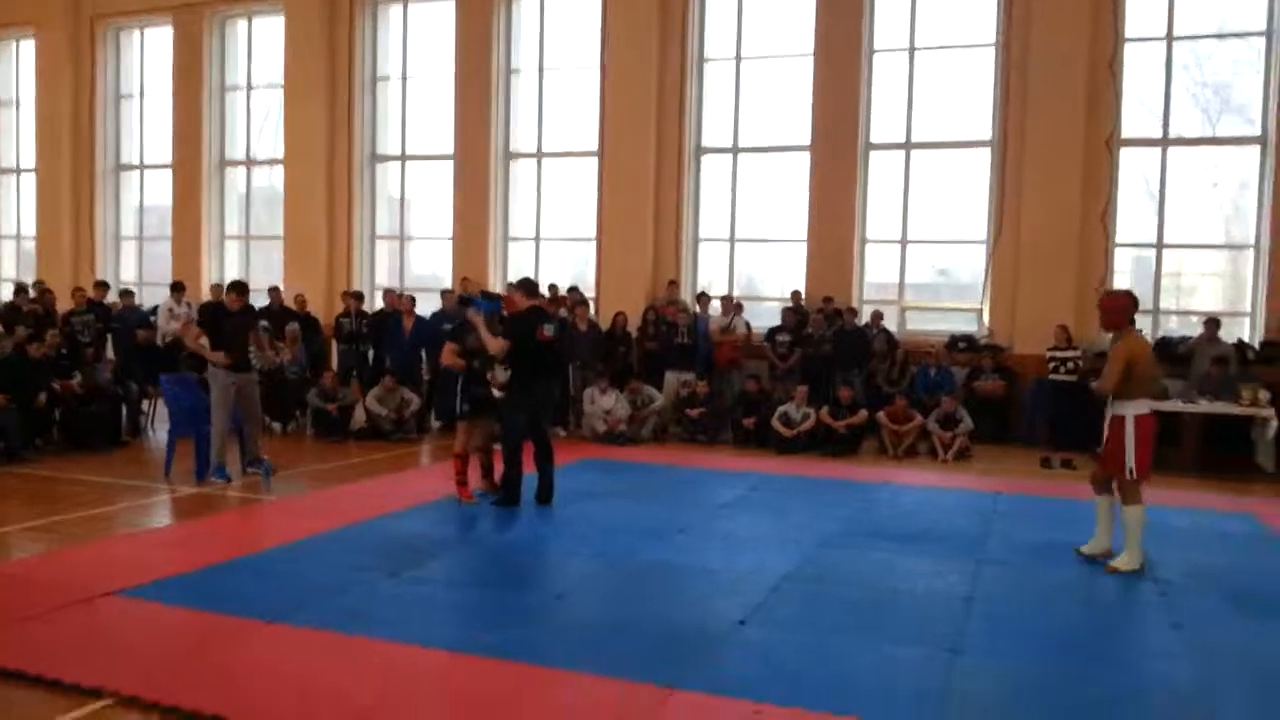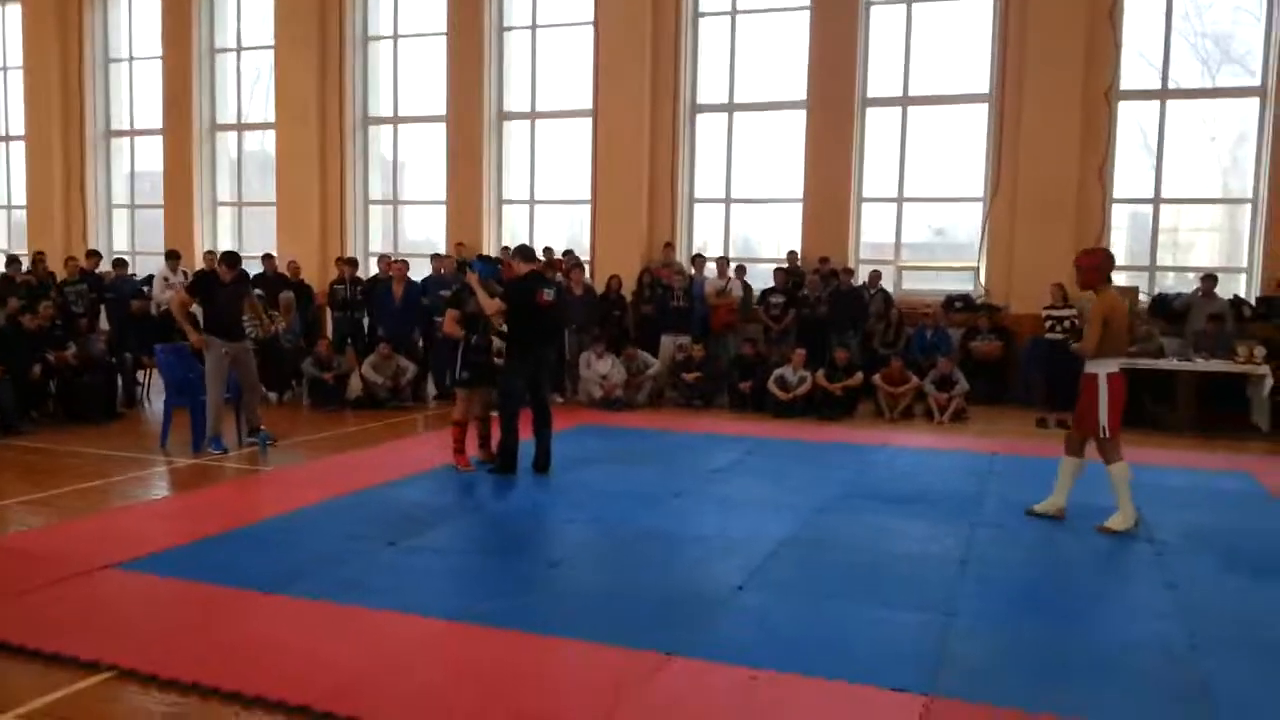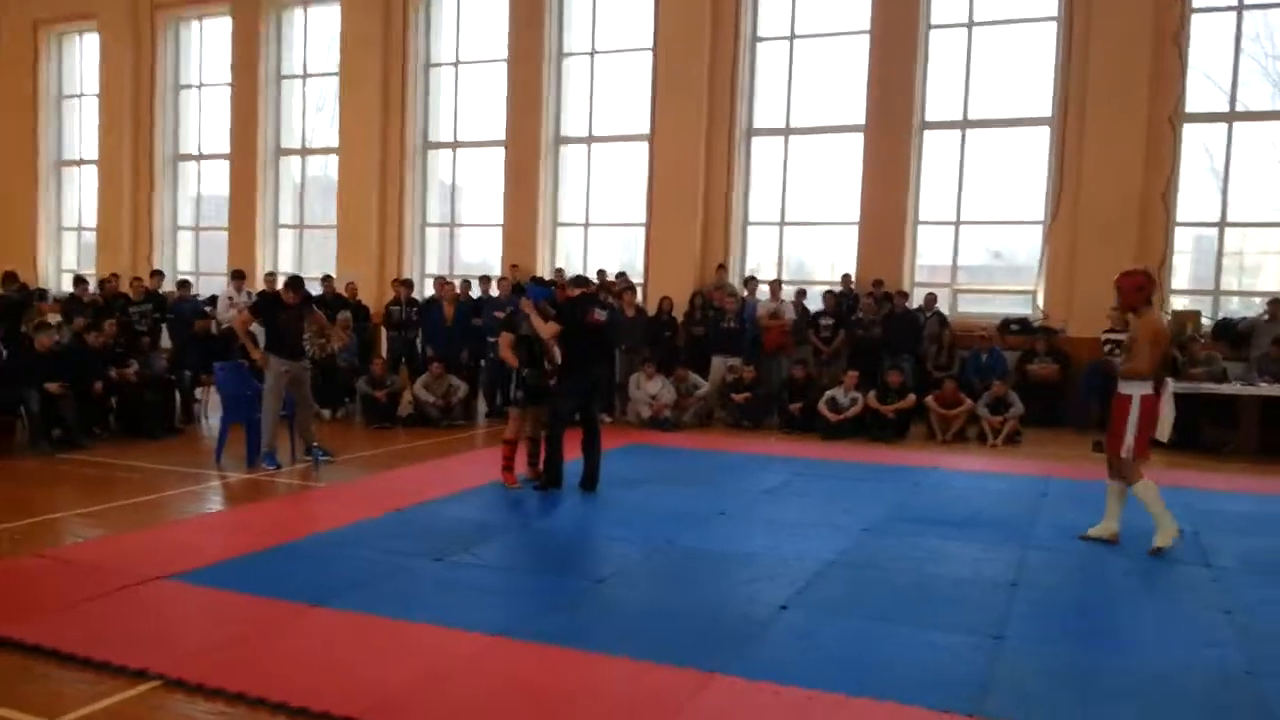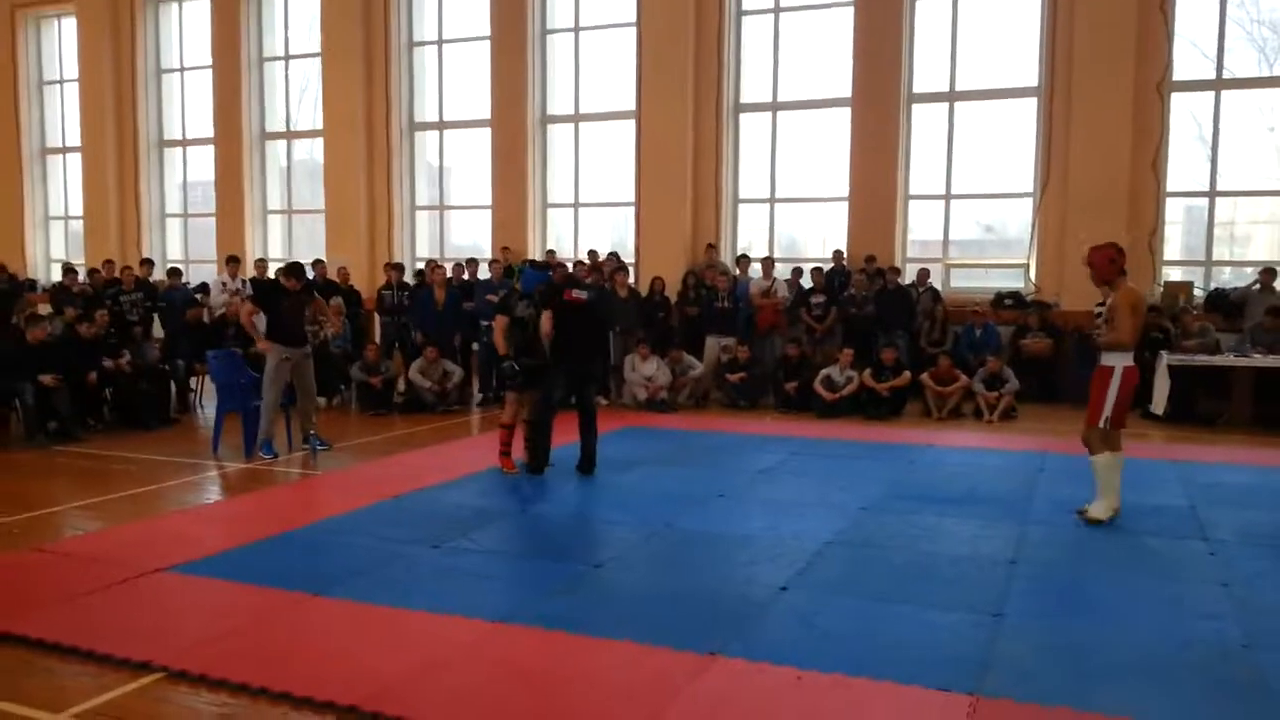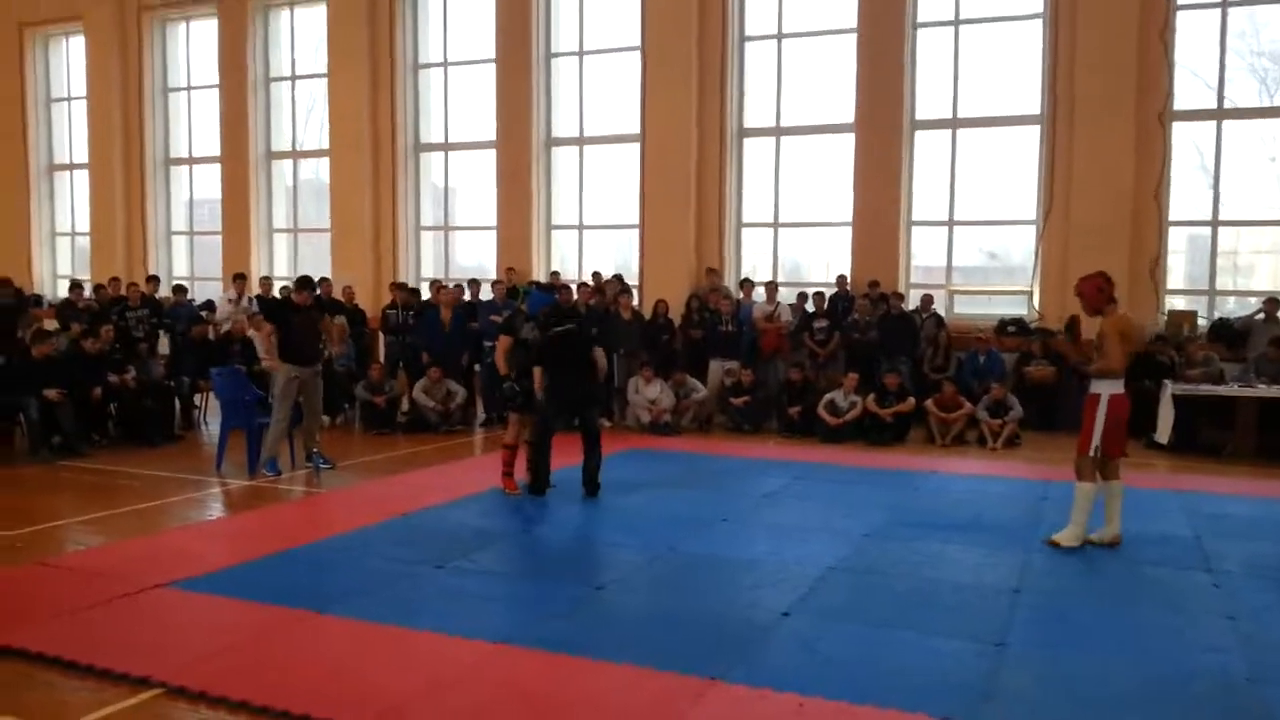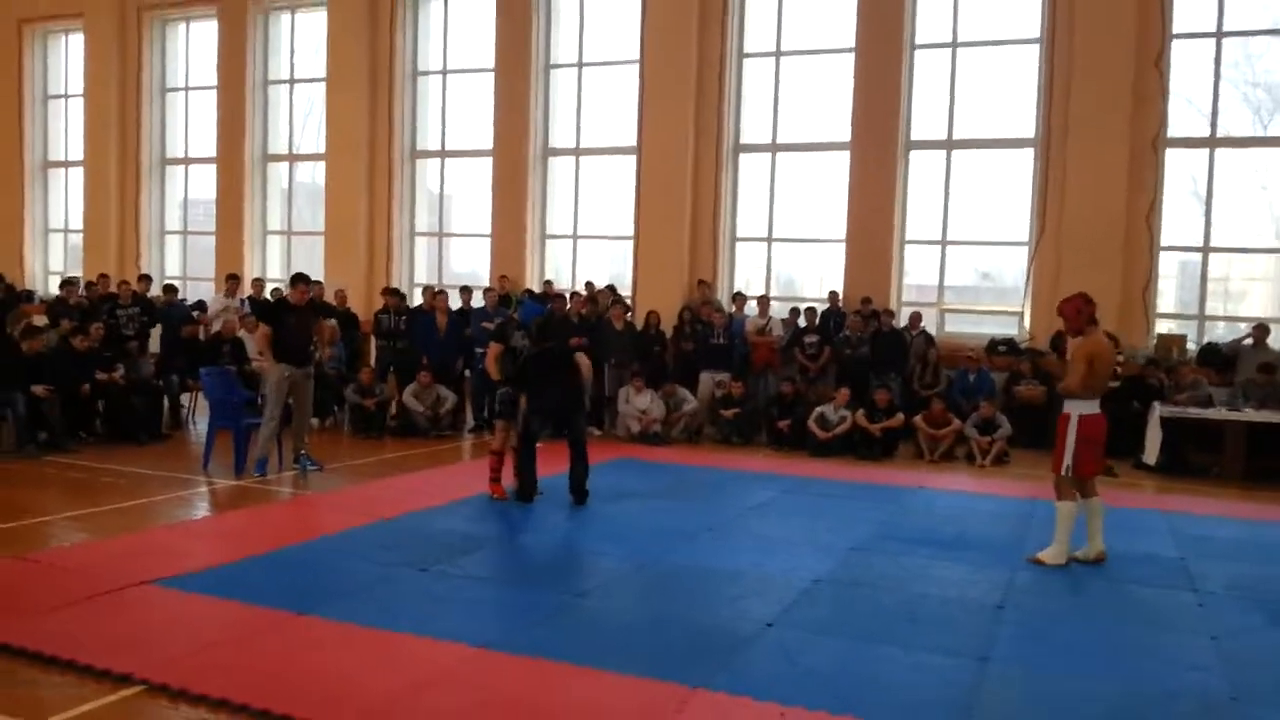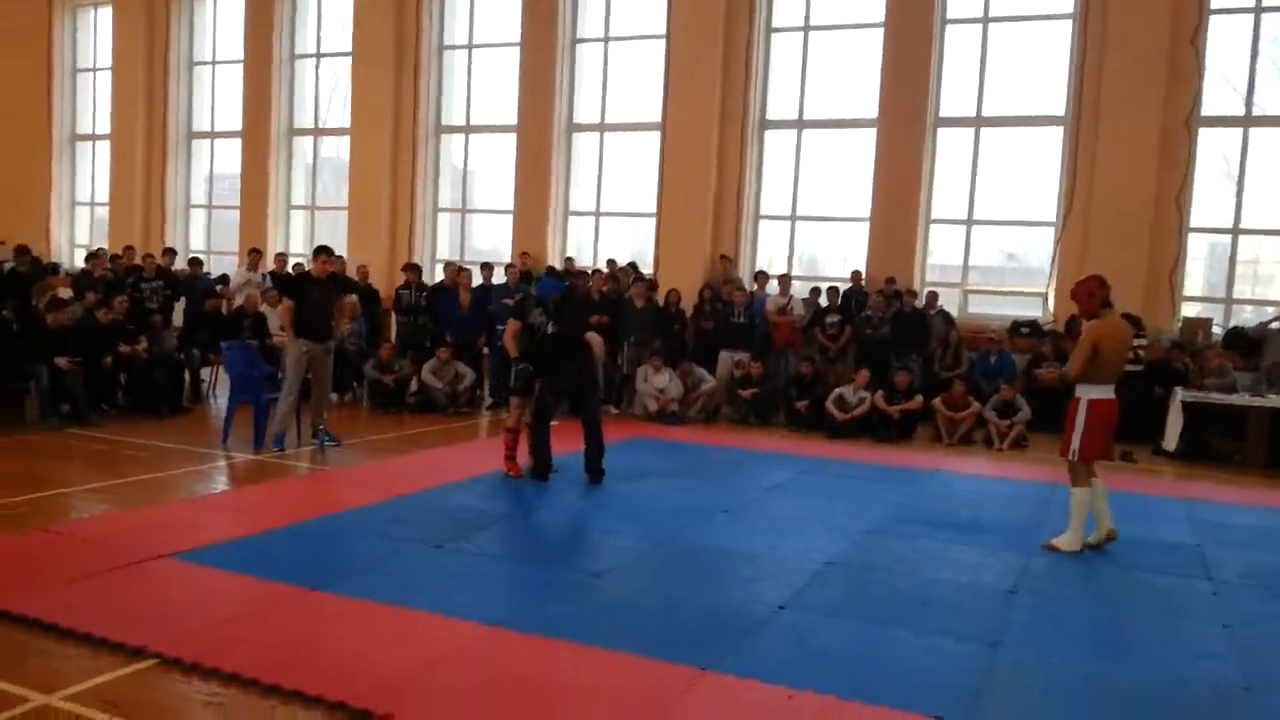
dt=0.2s
person 1, frame 1
left shoulder: (1122, 346)
right shoulder: (1139, 342)
left elbow: (1106, 387)
right elbow: (1151, 383)
left wrist: (1093, 384)
left hip: (1130, 420)
right hip: (1126, 419)
left knee: (1128, 489)
right knee: (1101, 479)
left ankle: (1133, 555)
right ankle: (1101, 542)
person 1, frame 2
left shoulder: (1100, 305)
right shoulder: (1116, 301)
left elbow: (1088, 348)
right elbow: (1121, 345)
left wrist: (1072, 347)
right wrist: (1081, 346)
left hip: (1101, 380)
right hip: (1105, 376)
left knee: (1108, 447)
right knee: (1074, 441)
left ankle: (1126, 513)
right ankle: (1056, 502)
person 1, frame 3
left shoulder: (1144, 326)
right shoulder: (1151, 323)
left elbow: (1140, 368)
left wrist: (1115, 368)
right wrist: (1119, 367)
left hip: (1135, 400)
right hip: (1132, 398)
left knee: (1128, 468)
right knee: (1115, 462)
left ankle: (1166, 527)
right ankle: (1111, 525)
person 1, frame 4
left shoulder: (1121, 296)
right shoulder: (1126, 294)
left elbow: (1123, 337)
left wrist: (1096, 341)
right wrist: (1098, 339)
left hip: (1116, 371)
right hip: (1116, 369)
left knee: (1092, 436)
right knee: (1109, 436)
left ankle: (1104, 503)
right ankle: (1109, 500)
person 1, frame 5
left shoulder: (1110, 324)
right shoulder: (1124, 322)
left elbow: (1114, 365)
left wrist: (1087, 368)
right wrist: (1078, 355)
left hip: (1104, 398)
right hip: (1114, 397)
left knee: (1085, 465)
right knee: (1108, 465)
left ankle: (1074, 533)
right ankle: (1112, 530)
person 1, frame 6
left shoulder: (1085, 346)
right shoulder: (1106, 345)
left elbow: (1072, 386)
left wrist: (1056, 386)
right wrist: (1066, 360)
left hip: (1077, 418)
right hip: (1094, 416)
left knee: (1065, 484)
right knee: (1086, 483)
left ankle: (1059, 551)
right ankle: (1095, 546)
person 1, frame 7
left shoulder: (1094, 330)
right shoulder: (1125, 329)
left elbow: (1072, 372)
right elbow: (1116, 367)
left wrist: (1062, 371)
left hip: (1089, 402)
right hip: (1109, 401)
left knee: (1077, 469)
right knee: (1087, 467)
left ankle: (1073, 538)
right ankle: (1105, 525)
person 2, frame 1
left shoulder: (519, 319)
right shoulder: (551, 320)
left elbow: (497, 349)
left wrist: (479, 324)
left hip: (522, 390)
right hip: (545, 389)
left knee: (513, 442)
right knee: (542, 440)
left ankle: (510, 494)
right ankle: (545, 494)
person 2, frame 2
left shoulder: (519, 284)
right shoulder: (552, 286)
left elbow: (492, 309)
left wrist: (476, 285)
left hip: (521, 355)
right hip: (544, 355)
left knee: (509, 408)
right knee: (541, 407)
left ankle: (507, 462)
right ankle: (542, 461)
person 2, frame 3
left shoulder: (570, 305)
right shoulder: (604, 309)
left elbow: (547, 333)
left wrist: (530, 312)
left hip: (571, 376)
right hip: (596, 376)
left knee: (555, 426)
right knee: (591, 428)
left ankle: (552, 478)
right ankle: (590, 480)
person 2, frame 4
left shoulder: (555, 292)
right shoulder: (595, 295)
left elbow: (545, 330)
right elbow: (601, 330)
left wrist: (553, 338)
left hip: (562, 361)
right hip: (589, 362)
left knee: (545, 411)
right knee: (587, 413)
left ankle: (537, 463)
right ankle: (587, 464)
person 2, frame 5
left shoulder: (543, 340)
right shoulder: (583, 329)
left elbow: (538, 381)
right elbow: (601, 362)
left wrist: (544, 403)
right wrist: (596, 384)
left hip: (558, 389)
right hip: (587, 388)
left knee: (542, 435)
right knee: (591, 436)
left ankle: (538, 485)
right ankle: (591, 485)
person 2, frame 6
left shoulder: (529, 358)
right shoulder: (563, 349)
left elbow: (524, 399)
right elbow: (585, 367)
left wrist: (522, 430)
right wrist: (584, 396)
left hip: (542, 401)
right hip: (570, 396)
left knee: (527, 443)
right knee: (578, 446)
left ankle: (526, 492)
right ankle: (579, 495)
person 2, frame 7
left shoulder: (542, 339)
right shoulder: (576, 324)
right elbow: (595, 344)
right wrist: (594, 373)
left hip: (554, 377)
right hip: (583, 375)
left knee: (540, 421)
right knee: (592, 423)
left ankle: (541, 469)
right ankle: (594, 471)
person 3, frame 1
left shoulder: (249, 311)
right shoulder: (214, 313)
right elbow: (190, 339)
right wrist: (210, 354)
left hip: (246, 371)
right hip: (223, 372)
left knee: (254, 416)
right knee: (221, 421)
left ankle: (253, 459)
right ankle: (217, 466)
person 3, frame 2
left shoulder: (242, 278)
right shoulder: (206, 281)
right elbow: (176, 303)
left wrist: (262, 317)
right wrist: (191, 332)
left hip: (240, 338)
right hip: (215, 341)
left knee: (252, 386)
right knee: (216, 390)
left ankle: (255, 429)
right ankle: (213, 437)
person 3, frame 3
left shoulder: (304, 299)
right shoulder: (267, 302)
left elbow: (314, 315)
right elbow: (239, 322)
left wrist: (331, 331)
right wrist: (253, 350)
left hip: (299, 359)
right hip: (276, 360)
left knee: (306, 404)
right knee: (272, 407)
left ankle: (311, 445)
right ankle: (267, 452)
person 3, frame 4
left shoulder: (305, 286)
right shoulder: (268, 290)
left elbow: (316, 302)
right elbow: (245, 314)
left wrist: (330, 317)
right wrist: (260, 340)
left hip: (302, 346)
right hip: (278, 347)
left knee: (308, 392)
right knee: (272, 395)
left ankle: (309, 433)
right ankle: (265, 440)
person 3, frame 5
left shoulder: (316, 306)
right shoulder: (280, 308)
left elbow: (324, 325)
right wrist: (277, 361)
left hip: (313, 365)
right hip: (289, 367)
left knee: (314, 411)
right knee: (281, 414)
left ankle: (312, 452)
right ankle: (270, 458)
person 3, frame 6
left shoulder: (311, 308)
right shoulder: (276, 308)
right elbow: (263, 336)
left wrist: (317, 351)
right wrist: (270, 362)
left hip: (305, 367)
right hip: (281, 366)
left knee: (303, 412)
right knee: (272, 413)
left ankle: (300, 453)
right ankle: (261, 458)
person 3, frame 7
left shoulder: (336, 282)
right shoulder: (299, 281)
right elbow: (286, 311)
left wrist: (336, 327)
right wrist: (291, 339)
left hip: (325, 342)
right hip: (301, 341)
left knee: (322, 387)
right knee: (291, 387)
left ankle: (318, 428)
right ankle: (278, 433)
person 4, frame 1
right shoulder: (461, 328)
right elbow: (446, 359)
left wrist: (489, 364)
right wrist: (471, 365)
left hip: (481, 384)
right hip: (464, 385)
left knee: (487, 431)
right knee: (464, 433)
left ankle: (487, 480)
right ankle: (462, 485)
person 4, frame 2
right shoulder: (460, 294)
right elbow: (448, 326)
right wrist: (470, 337)
left hip: (484, 352)
right hip: (466, 353)
left knee: (485, 400)
right knee: (464, 400)
left ankle: (484, 449)
right ankle: (459, 452)
person 4, frame 3
left shoulder: (543, 316)
right shoulder: (514, 317)
right elbow: (504, 350)
left wrist: (553, 365)
right wrist: (522, 370)
left hip: (538, 374)
right hip: (521, 375)
left knee: (536, 420)
right knee: (516, 420)
left ankle: (533, 467)
right ankle: (507, 470)
person 4, frame 4
left shoulder: (536, 298)
right shoulder: (508, 299)
right elbow: (498, 333)
left wrist: (544, 354)
right wrist: (505, 359)
left hip: (534, 358)
right hip: (516, 359)
left knee: (533, 405)
right knee: (512, 405)
left ankle: (530, 451)
right ankle: (505, 455)
person 4, frame 5
right shoulder: (513, 319)
right elbow: (500, 353)
right wrist: (506, 380)
left hip: (536, 379)
right hip: (518, 380)
left knee: (534, 426)
right knee: (515, 426)
left ankle: (532, 471)
right ankle: (507, 476)
person 4, frame 6
left shoulder: (528, 328)
right shoulder: (504, 327)
right elbow: (490, 359)
right wrist: (500, 385)
right hip: (507, 387)
right knee: (502, 432)
right ankle: (494, 482)
person 4, frame 7
left shoulder: (543, 306)
right shoulder: (523, 304)
right elbow: (508, 336)
right wrist: (518, 361)
left hip: (536, 364)
right hip: (522, 364)
left knee: (536, 410)
right knee: (517, 409)
left ankle: (536, 456)
right ankle: (510, 459)
